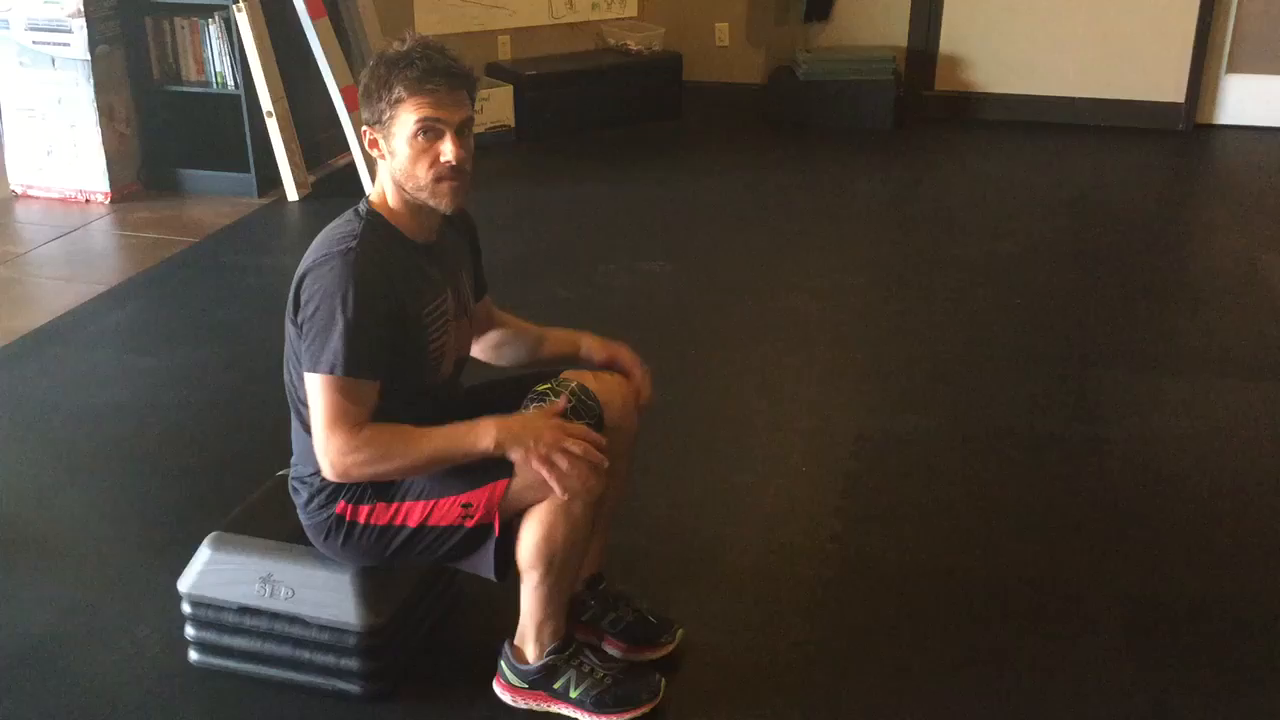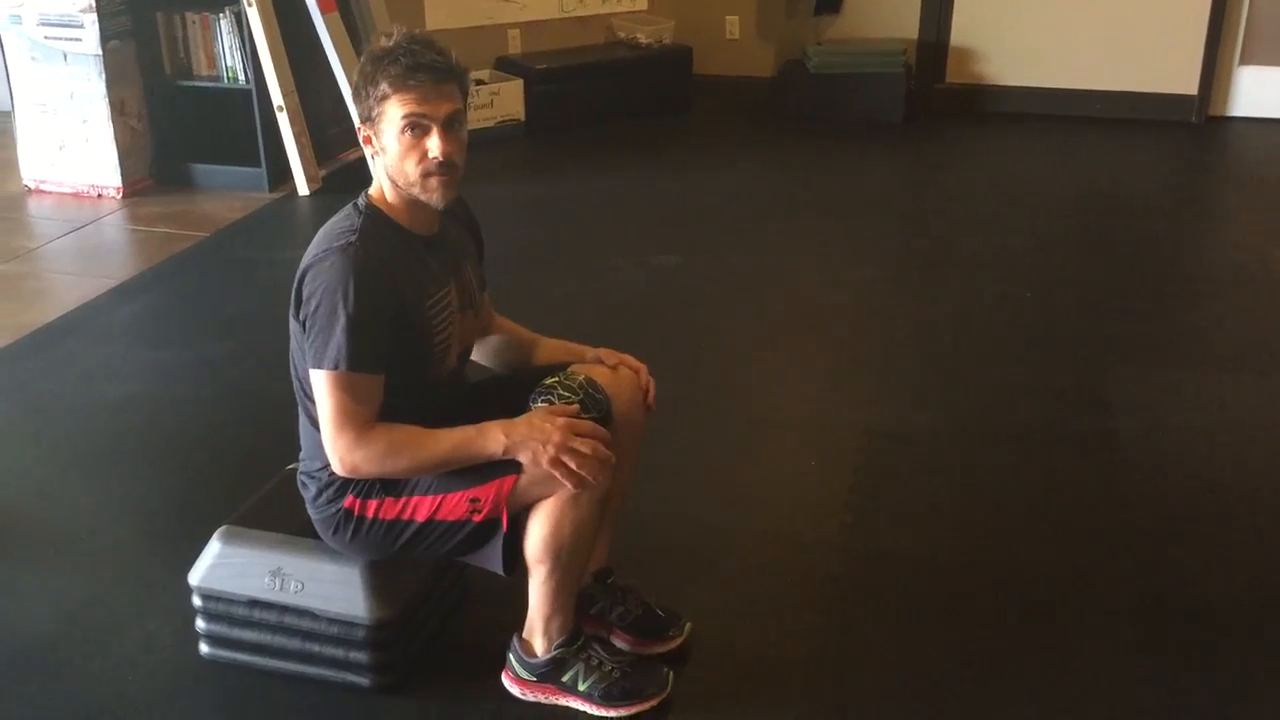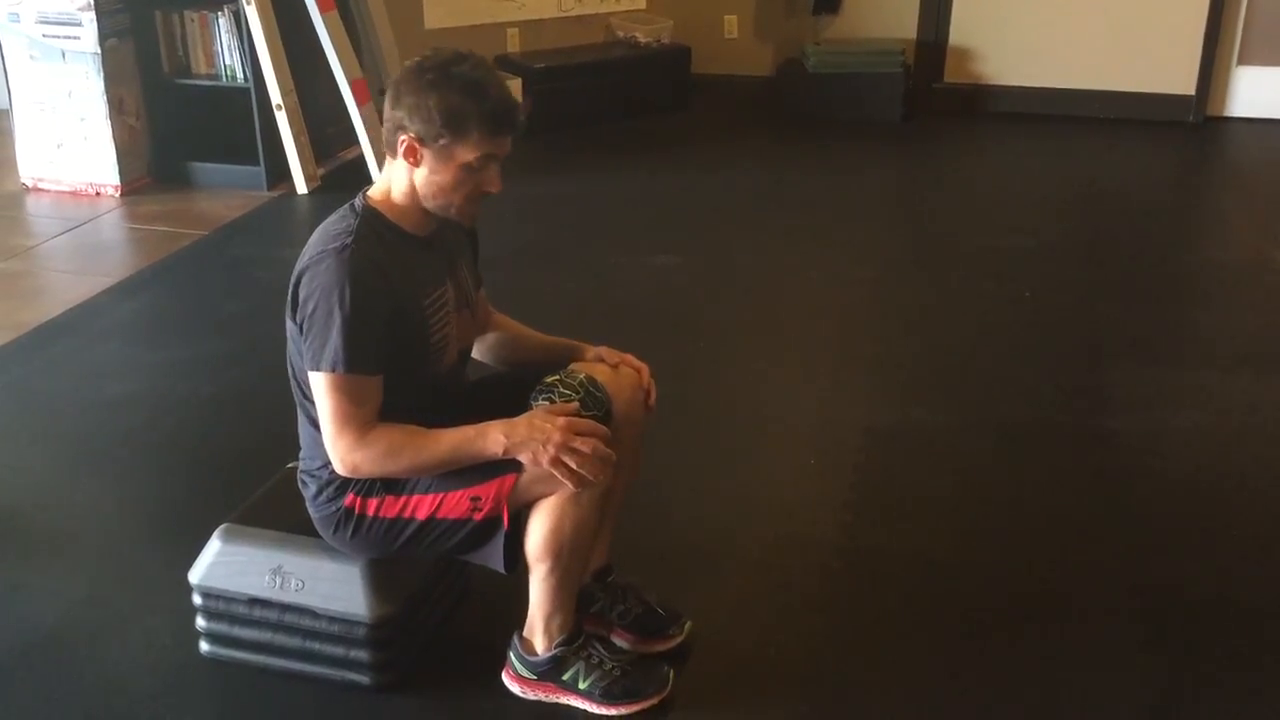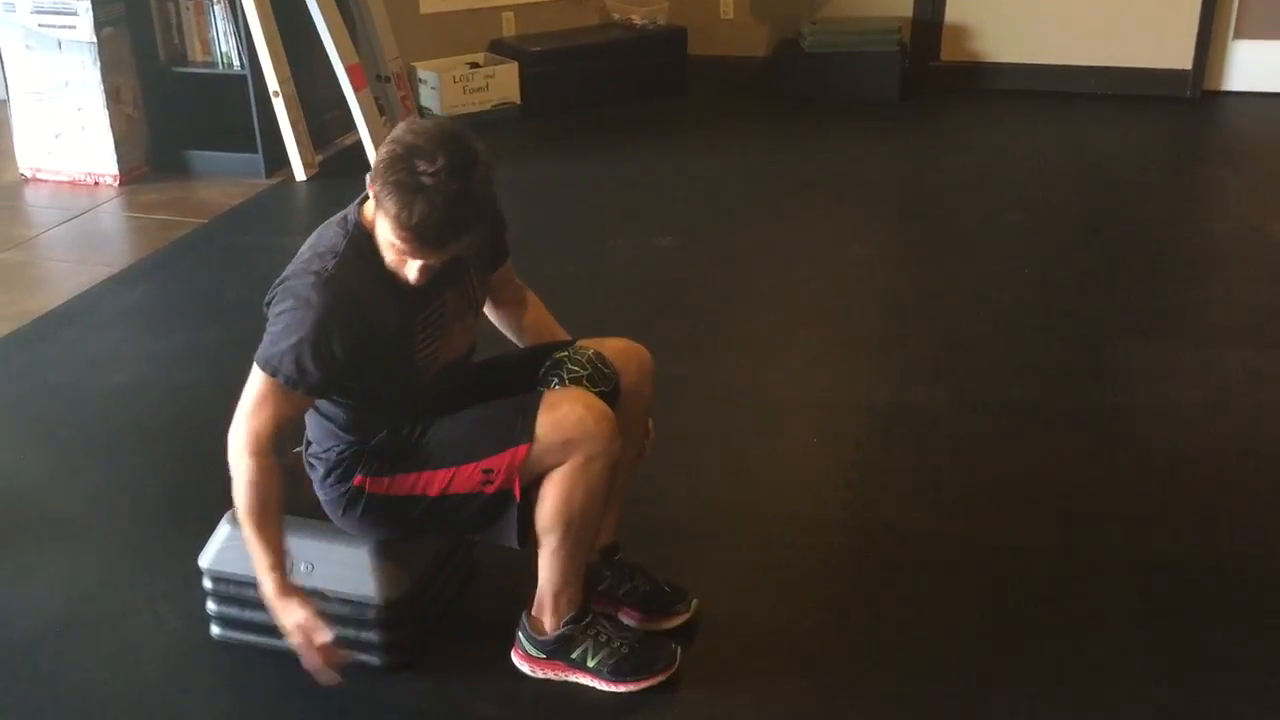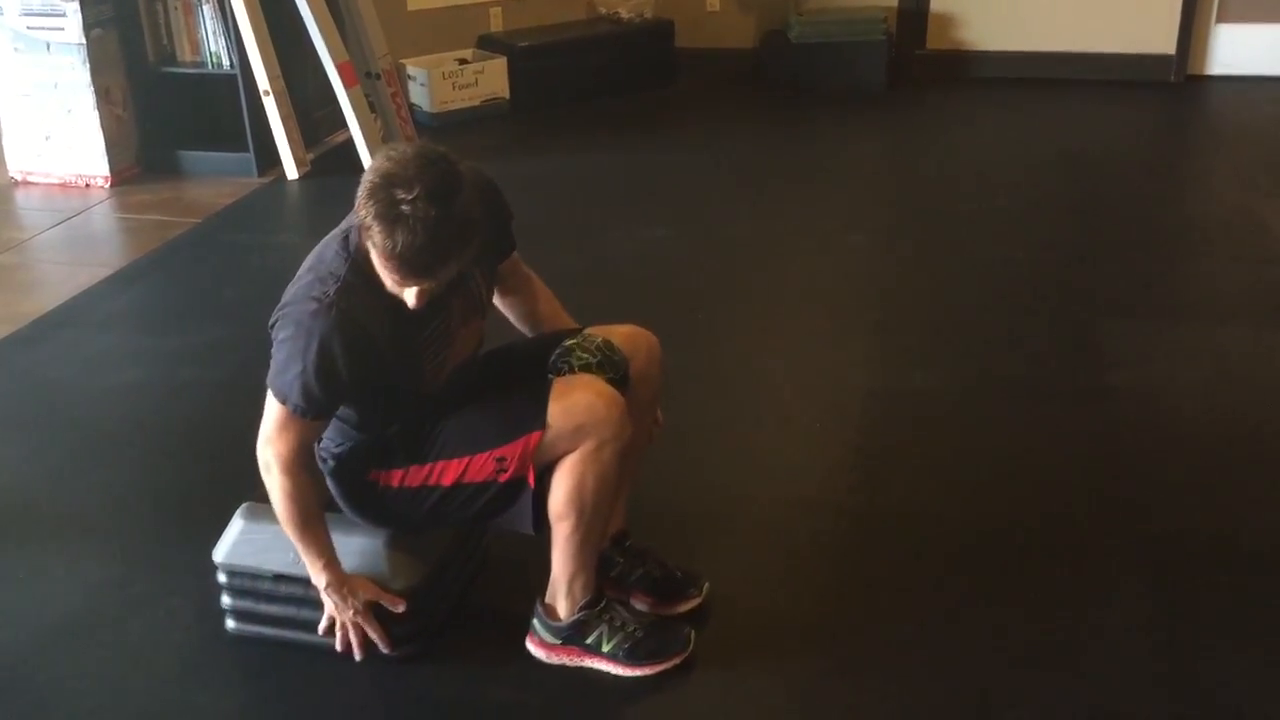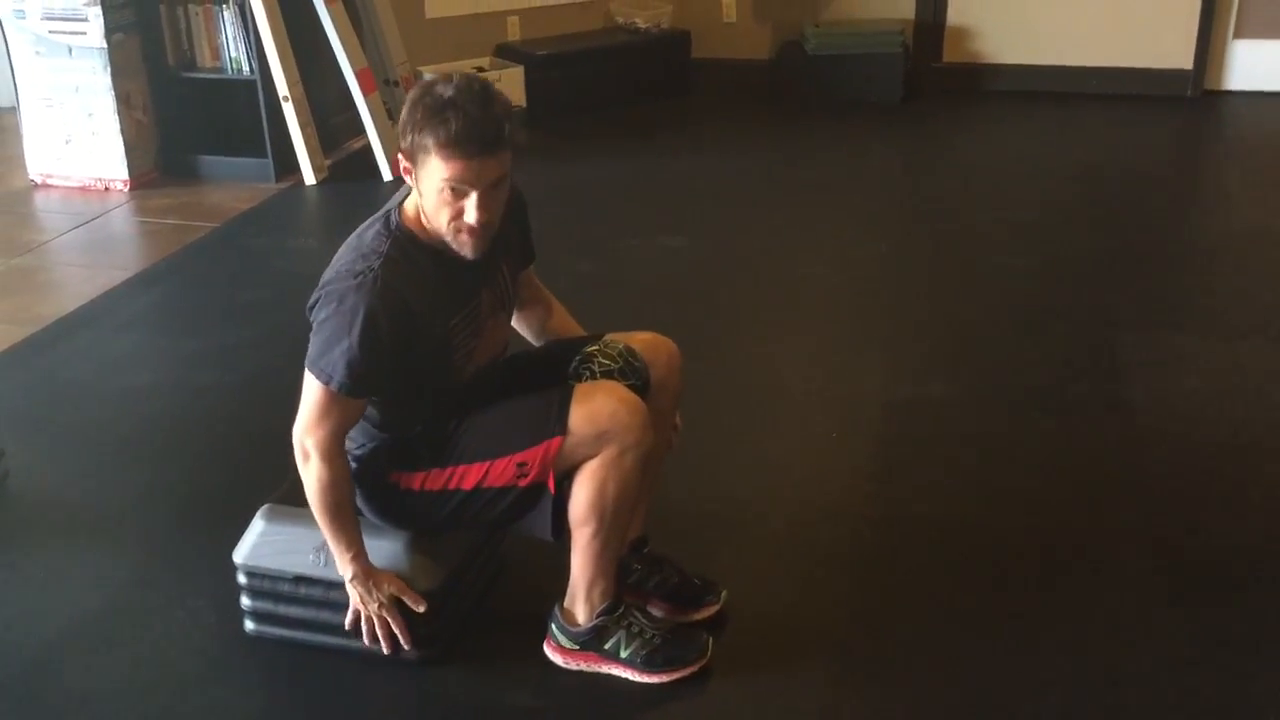
dt=0.7s
person 1, frame 1
left shoulder: (449, 223)
right shoulder: (351, 270)
left elbow: (484, 328)
right elbow: (343, 452)
left wrist: (577, 344)
right wrist: (501, 433)
left hip: (425, 431)
right hip: (356, 497)
left knee: (611, 398)
right knee: (570, 472)
left ankle: (581, 594)
right ankle: (536, 663)
person 1, frame 2
left shoulder: (451, 216)
right shoulder: (350, 266)
left elbow: (481, 332)
right elbow: (351, 449)
left wrist: (587, 354)
right wrist: (509, 436)
left hip: (435, 421)
right hip: (364, 489)
left knee: (617, 392)
right knee: (577, 466)
left ankle: (589, 587)
right ankle: (544, 656)
person 1, frame 3
left shoulder: (444, 219)
right shoulder: (346, 268)
left elbow: (480, 329)
right elbow: (352, 448)
left wrist: (584, 354)
right wrist: (508, 436)
left hip: (435, 420)
right hip: (361, 490)
left knee: (618, 392)
right knee: (574, 467)
left ankle: (588, 585)
right ankle: (545, 654)
person 1, frame 4
left shoulder: (458, 220)
right shoulder: (325, 294)
left elbow: (509, 298)
right elbow: (250, 441)
left wrist: (586, 372)
right wrist: (279, 589)
left hip: (441, 397)
right hip: (370, 464)
left knee: (628, 364)
right knee: (585, 428)
left ankle: (594, 563)
right ankle: (553, 632)
person 1, frame 5
left shoulder: (472, 198)
right shoulder: (326, 316)
left elbow: (513, 282)
right elbow: (279, 452)
left wrist: (592, 364)
right wrist: (331, 581)
left hip: (455, 386)
right hip: (385, 459)
left knee: (635, 352)
right knee: (596, 415)
left ankle: (605, 549)
right ankle: (567, 618)
person 1, frame 6
left shoulder: (498, 208)
right shoulder: (370, 290)
left elbow: (528, 300)
right elbow: (315, 441)
left wrist: (608, 369)
right wrist: (357, 573)
left hip: (476, 391)
right hip: (407, 460)
left knee: (656, 359)
right knee: (619, 421)
left ankle: (625, 558)
right ankle: (586, 624)
